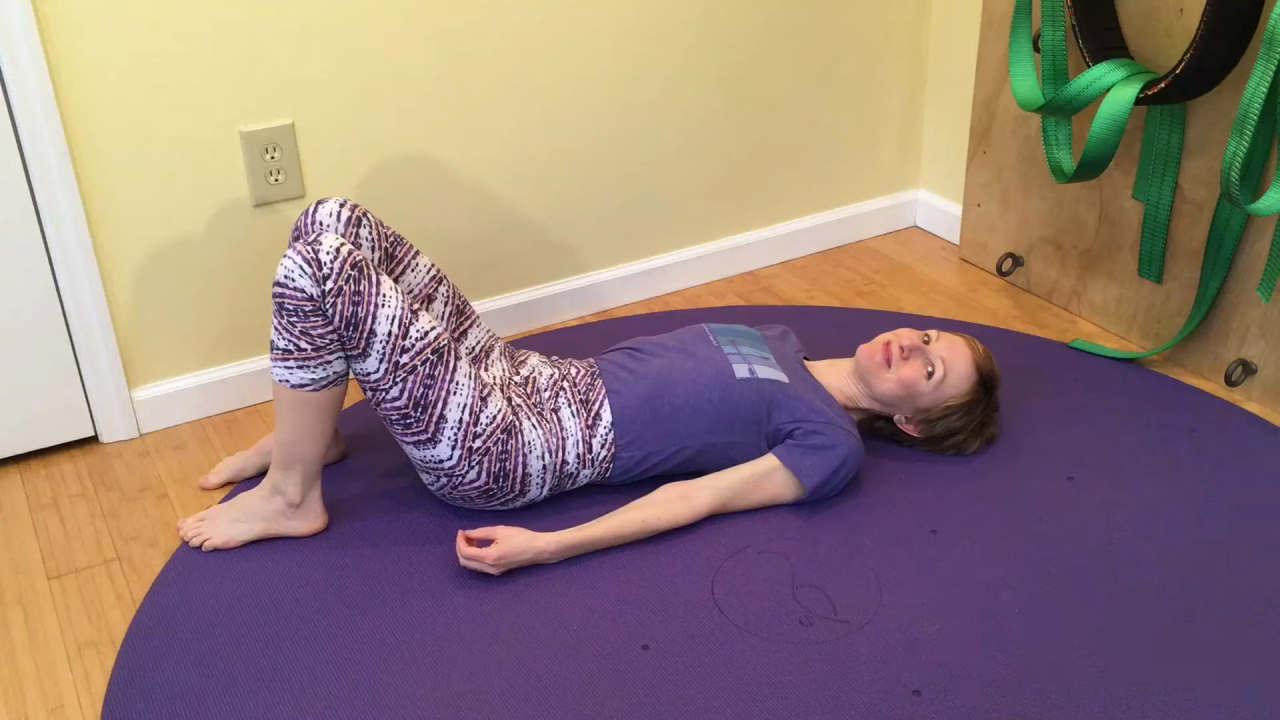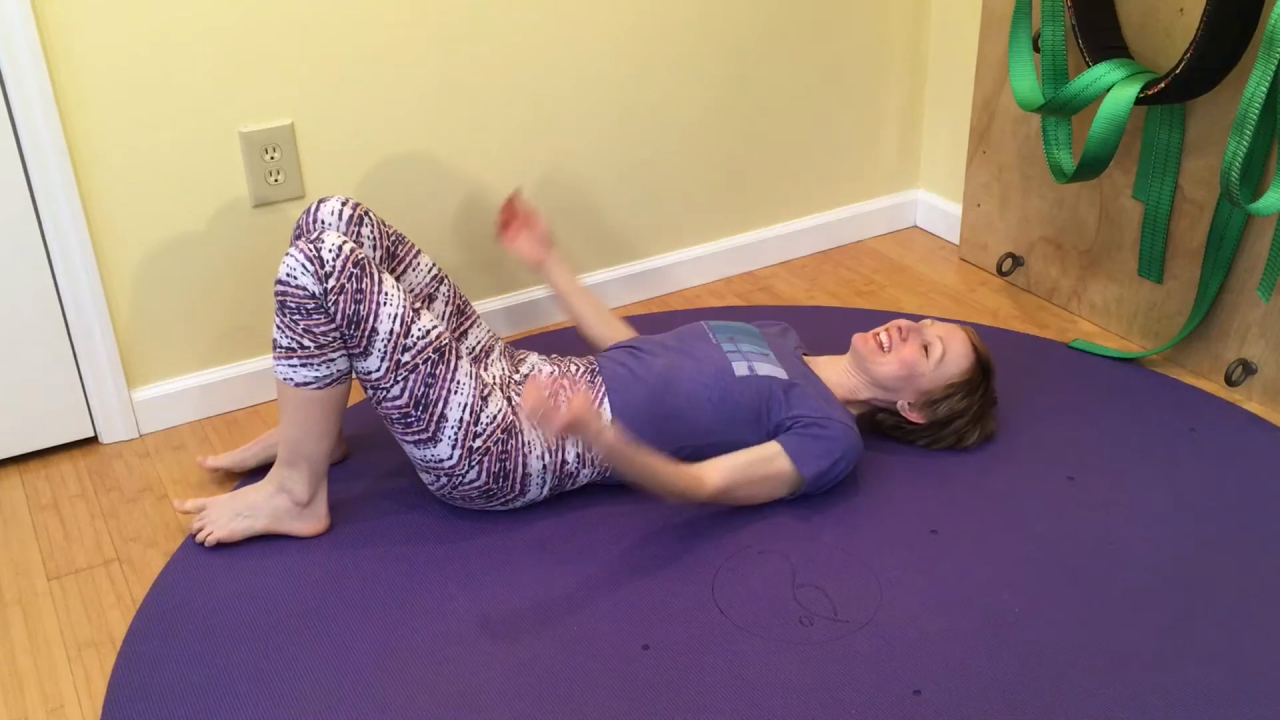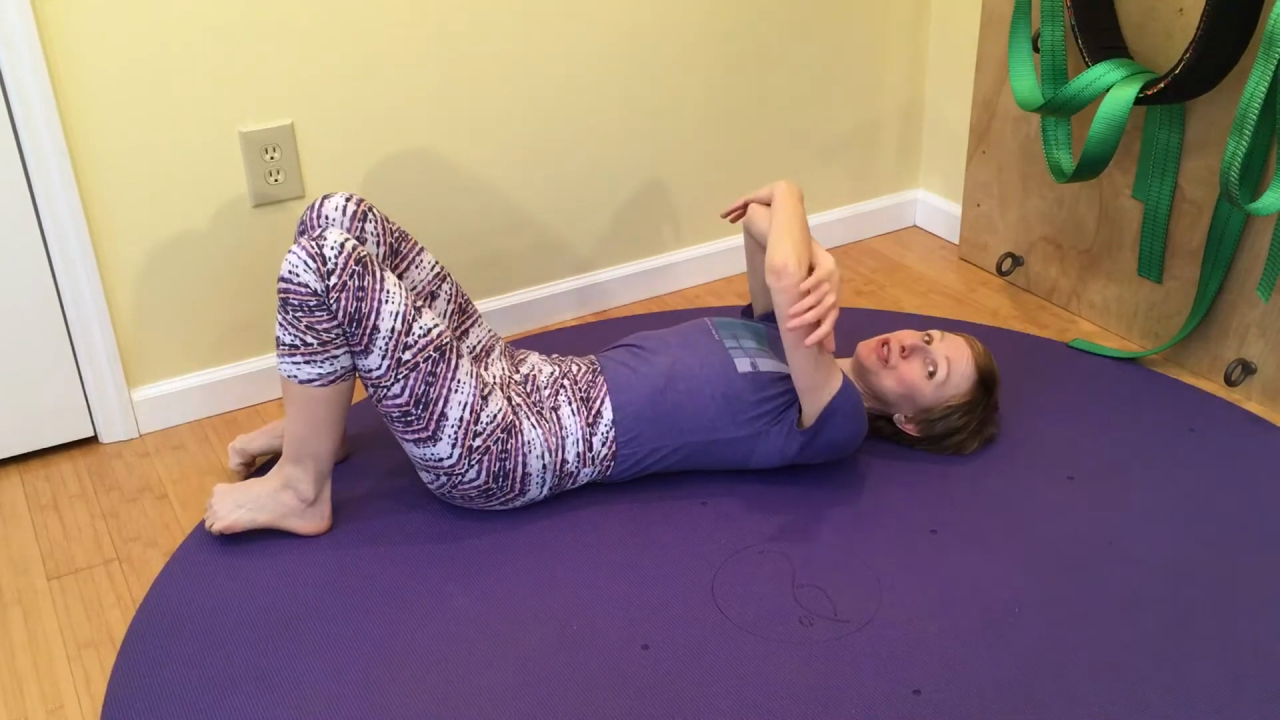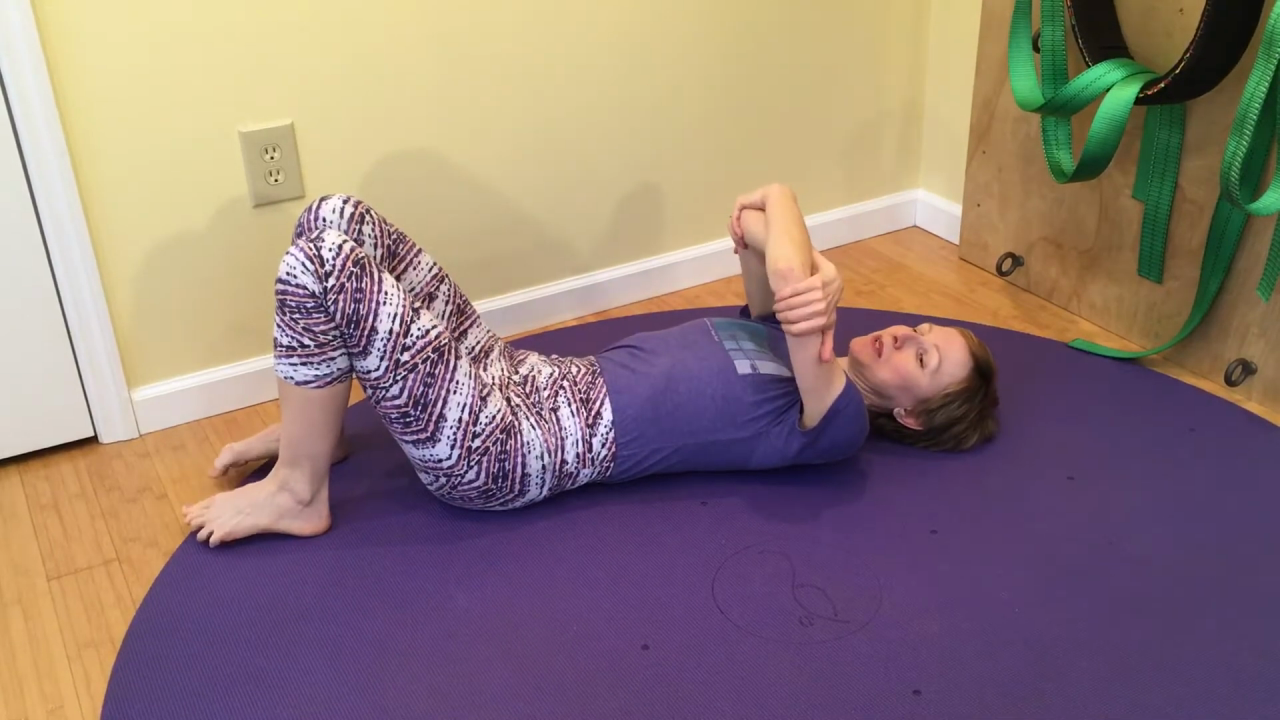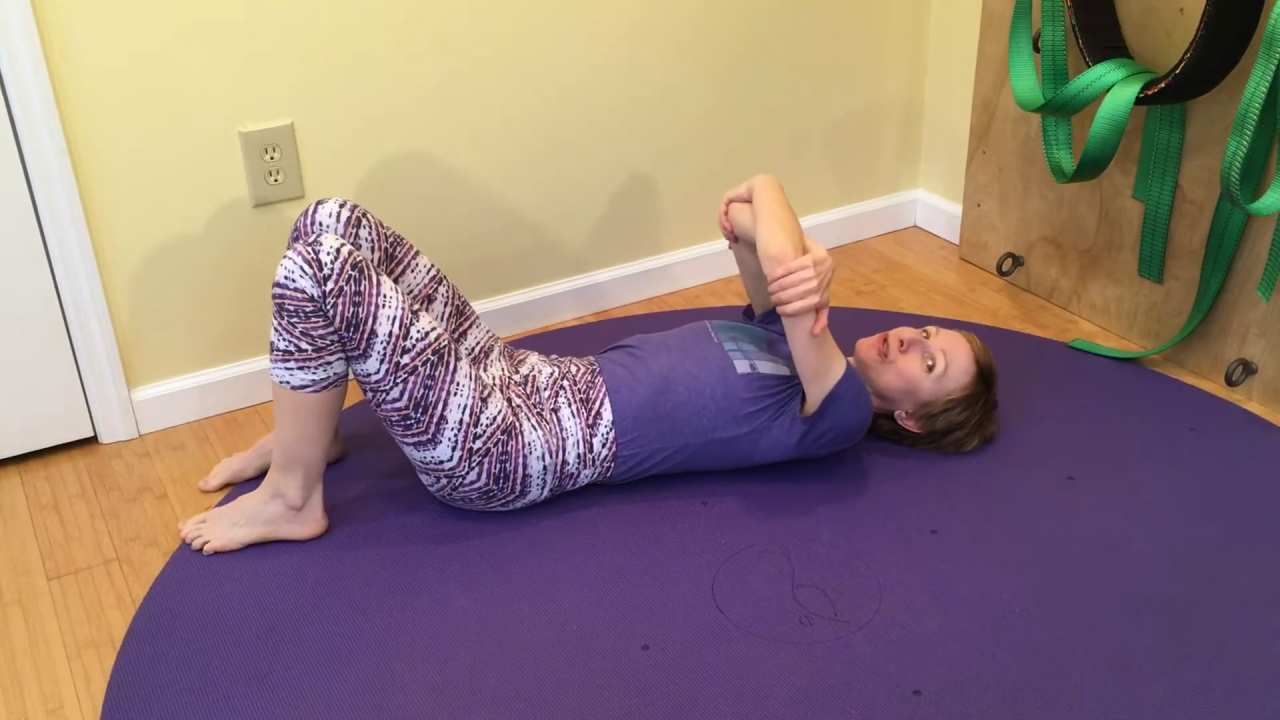
dt=1s
person 1, frame 1
left shoulder: (831, 447)
right shoulder: (784, 345)
left elbow: (695, 496)
left wrist: (542, 548)
left hip: (505, 452)
right hip: (534, 381)
left knee: (317, 266)
right knee: (333, 222)
left ankle: (290, 497)
right ankle: (308, 434)
person 1, frame 2
left shoulder: (830, 441)
right shoulder: (782, 341)
left elbow: (699, 487)
left wrist: (595, 433)
right wrist: (550, 265)
left hip: (492, 448)
right hip: (524, 377)
left knee: (320, 260)
right knee: (336, 220)
left ankle: (295, 495)
right ankle: (306, 430)
person 1, frame 3
left shoulder: (835, 421)
right shoulder: (800, 342)
left elbow: (782, 270)
right elbow: (763, 230)
left wrist: (786, 197)
right wrist: (820, 268)
left hip: (507, 449)
right hip: (534, 381)
left knee: (323, 258)
right knee: (340, 218)
left ankle: (300, 489)
right ankle: (312, 424)
person 1, frame 4
left shoulder: (838, 423)
right shoulder: (796, 338)
left elbow: (792, 278)
right elbow: (760, 246)
left wrist: (794, 238)
right wrist: (817, 276)
left hip: (507, 451)
right hip: (530, 381)
left knee: (320, 262)
right knee: (337, 219)
left ankle: (297, 492)
right ankle: (309, 423)
person 1, frame 5
left shoulder: (839, 414)
right shoulder: (798, 342)
left elbow: (789, 269)
right elbow: (748, 221)
right wrist: (805, 260)
left hip: (508, 451)
right hip: (528, 381)
left knee: (317, 269)
right knee: (333, 222)
left ankle: (292, 498)
right ankle: (308, 431)
